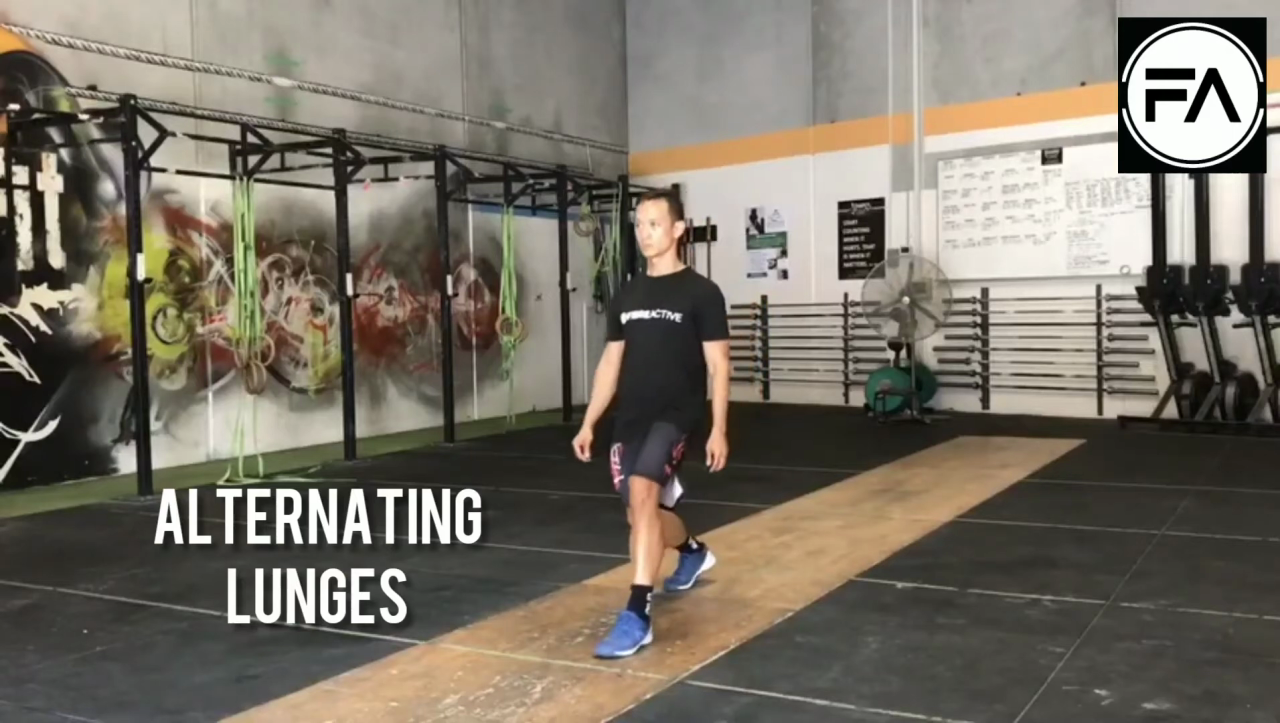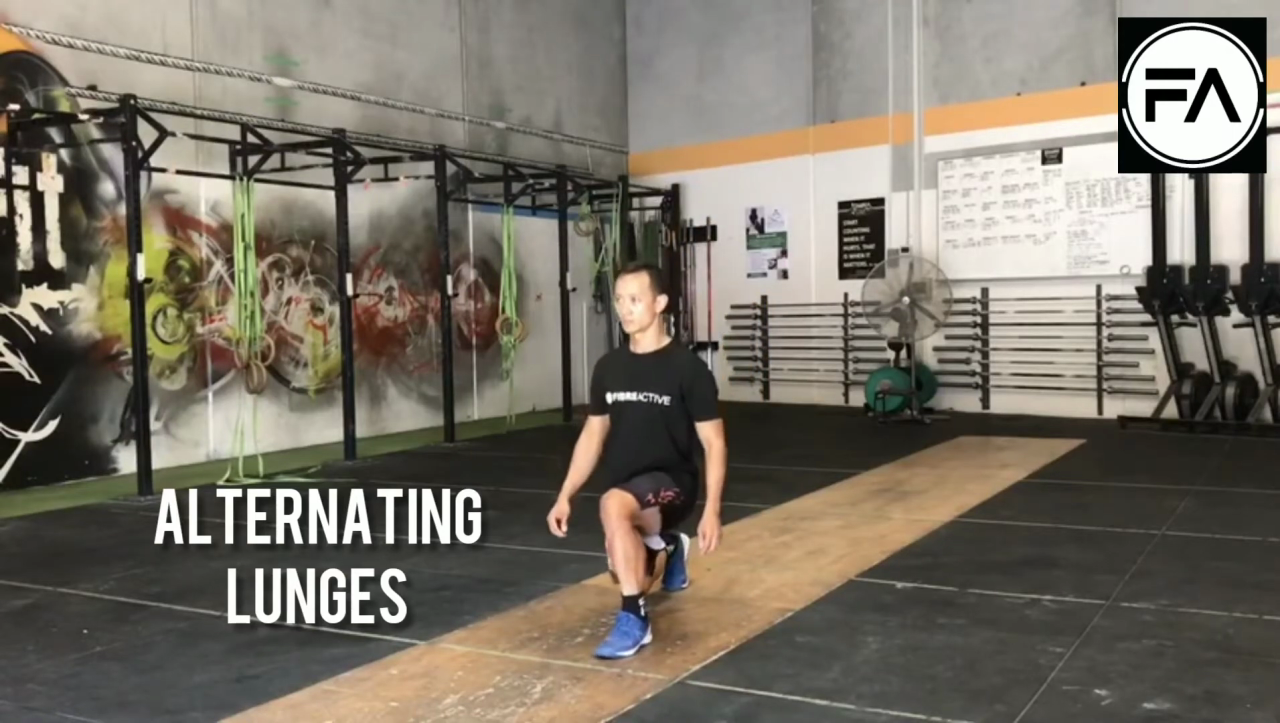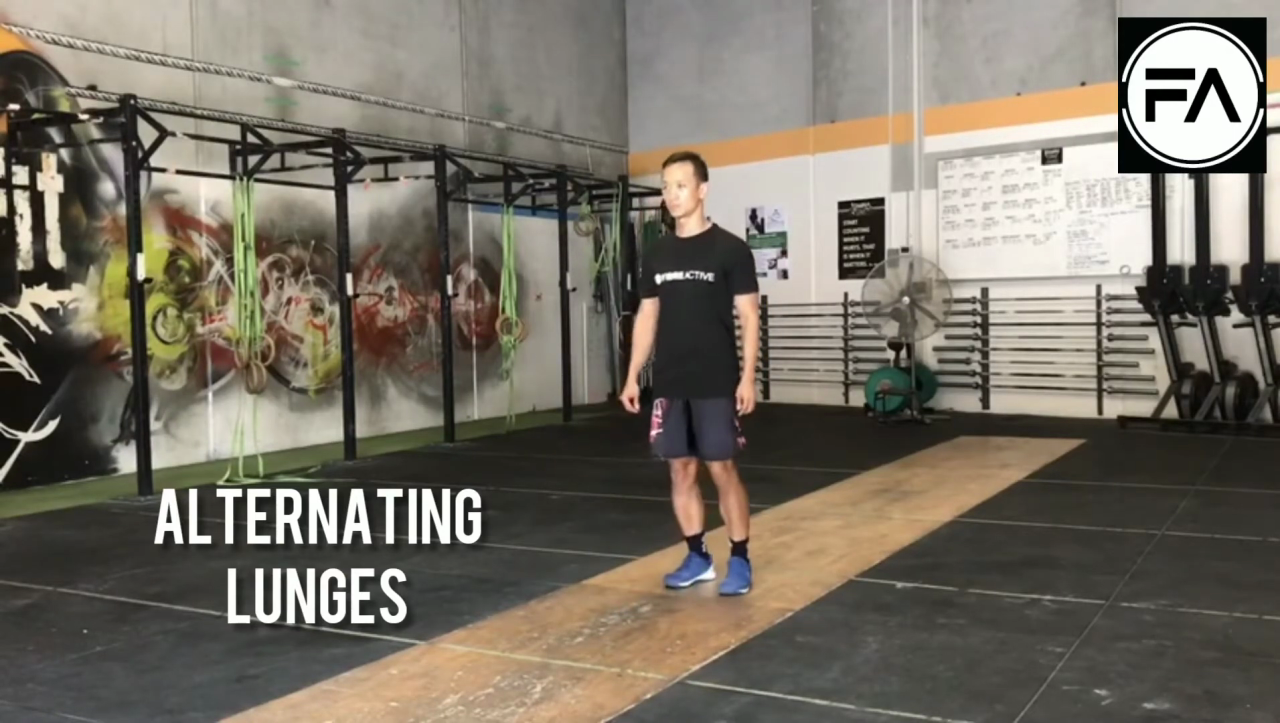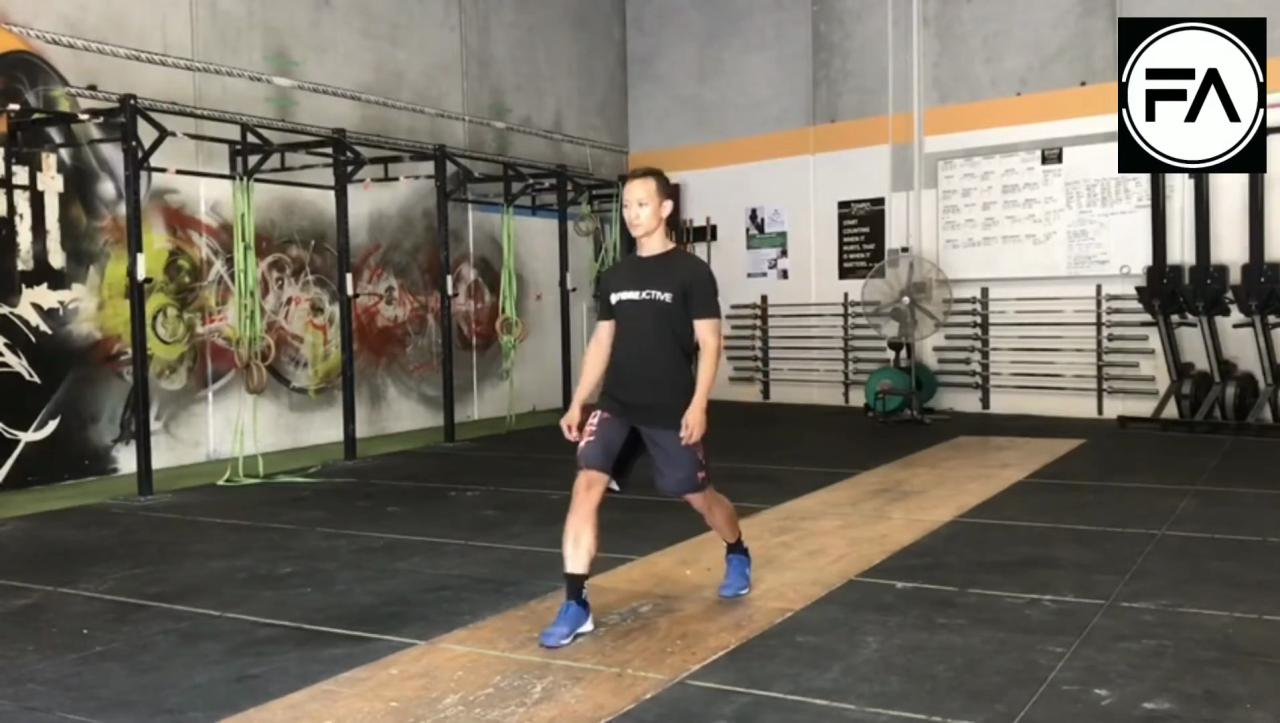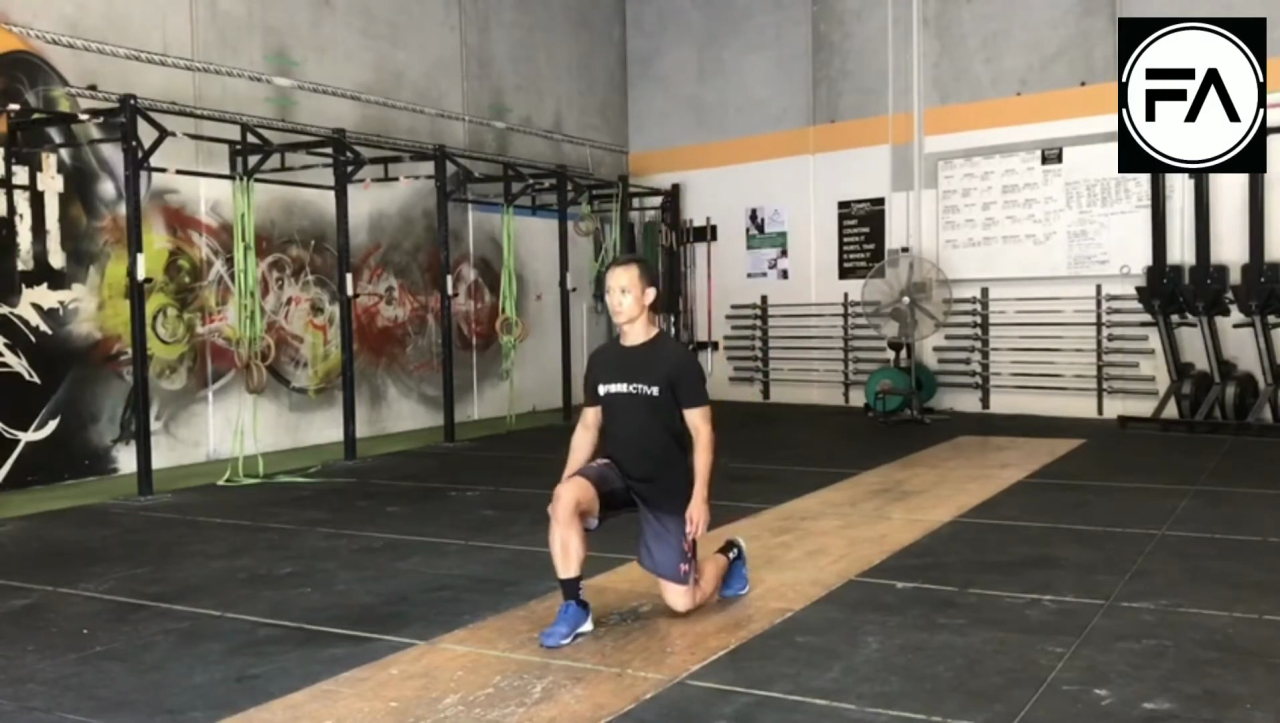
dt=1s
person 1, frame 1
left shoulder: (700, 292)
right shoulder: (628, 294)
left elbow: (719, 364)
right elbow: (611, 361)
left wrist: (718, 430)
right wrist: (588, 422)
left hip: (675, 415)
right hip: (630, 418)
left knee: (642, 496)
right knee: (644, 512)
left ankle: (637, 615)
right ankle: (696, 553)
person 1, frame 2
left shoulder: (688, 369)
right shoulder: (608, 367)
left elbow: (714, 443)
right elbow: (593, 435)
left wrist: (712, 510)
right wrist: (564, 497)
left hip: (672, 480)
right hip: (628, 485)
left knee: (613, 506)
right knee: (630, 577)
left ankle: (633, 620)
right ankle: (670, 546)
person 1, frame 3
left shoulder: (729, 248)
right shoulder: (656, 253)
left elbow: (749, 316)
right elbow: (647, 317)
left wrist: (748, 376)
right wrist: (632, 376)
left hip: (715, 381)
right hip: (669, 382)
left knee: (721, 470)
right knee: (681, 471)
left ankle: (739, 559)
right ankle: (698, 557)
person 1, frame 4
left shoulder: (691, 271)
right shoulder: (615, 275)
left elbow: (709, 343)
right elbow: (601, 342)
left wrist: (698, 404)
right wrist: (576, 403)
left hip: (670, 410)
right hip: (616, 404)
left knee: (700, 496)
right knee: (585, 489)
left ankle: (737, 555)
right ankle: (575, 606)
person 1, frame 5
left shoulder: (676, 359)
right shoulder: (600, 360)
left elbow: (701, 430)
right elbow: (588, 425)
left wrist: (700, 496)
right wrist: (564, 484)
left hip: (666, 484)
right hip: (616, 472)
left knee: (682, 600)
right knee: (565, 500)
left ankle: (730, 555)
right ankle: (574, 608)
